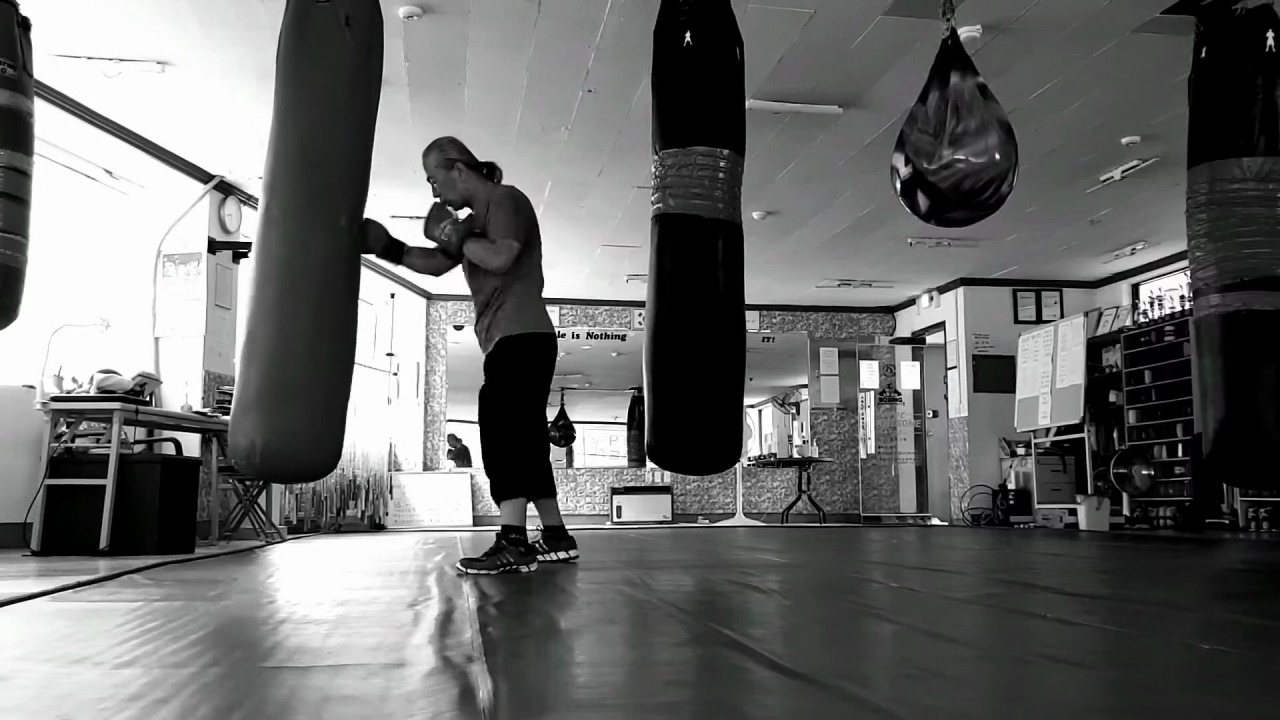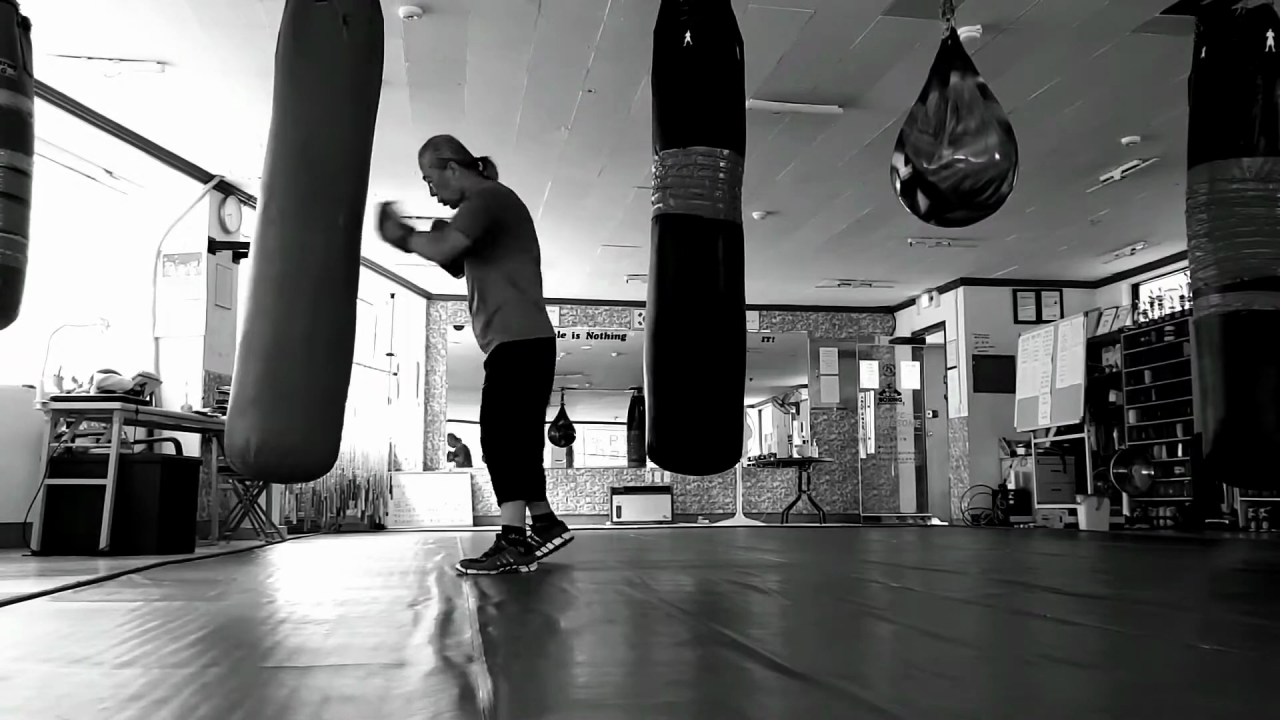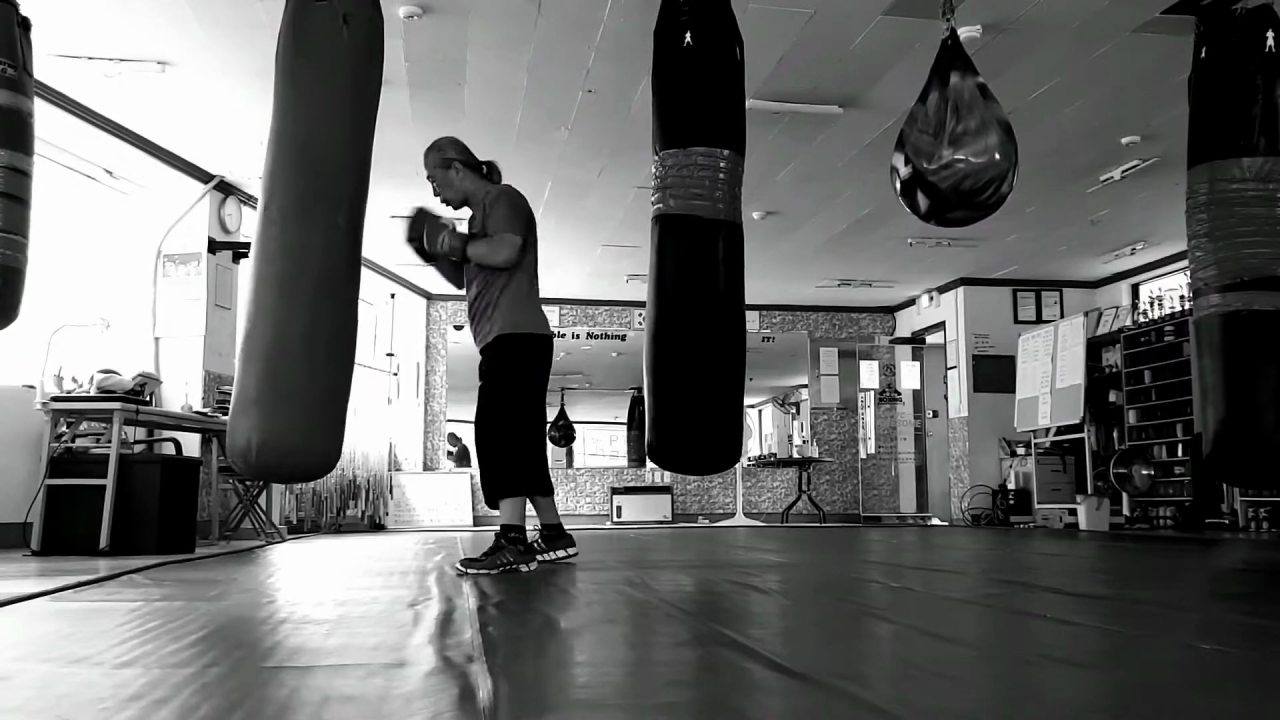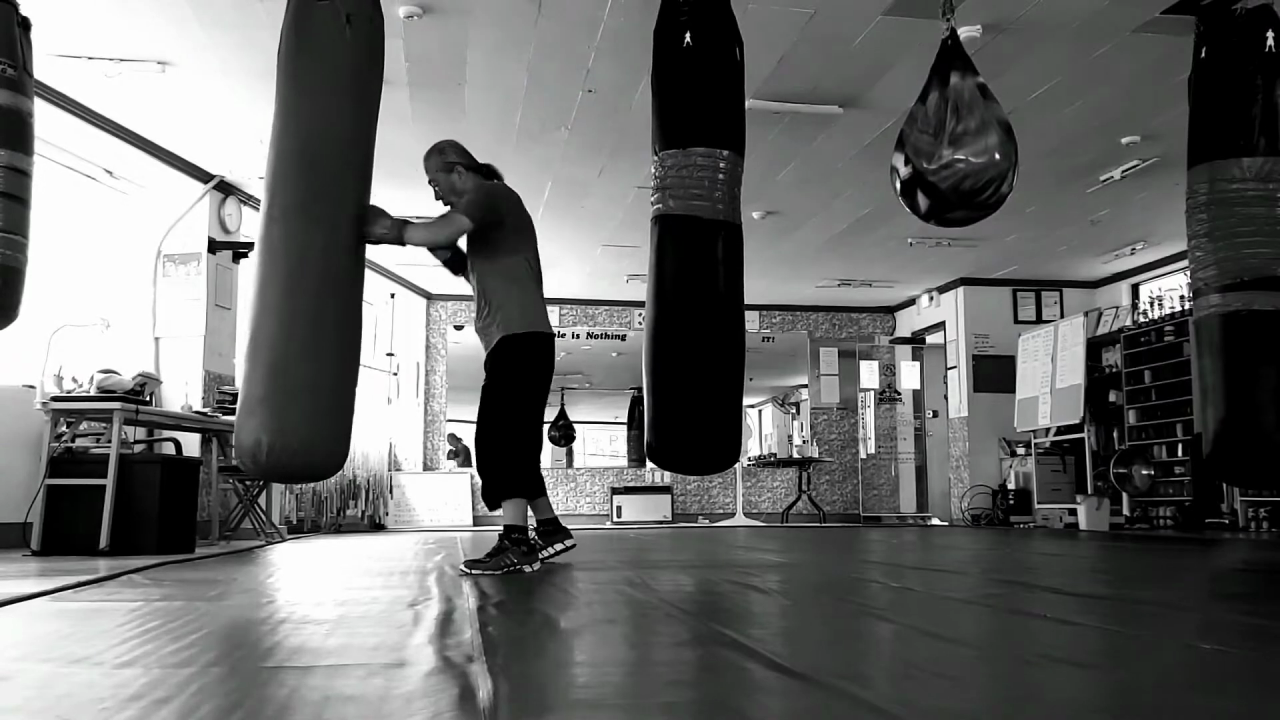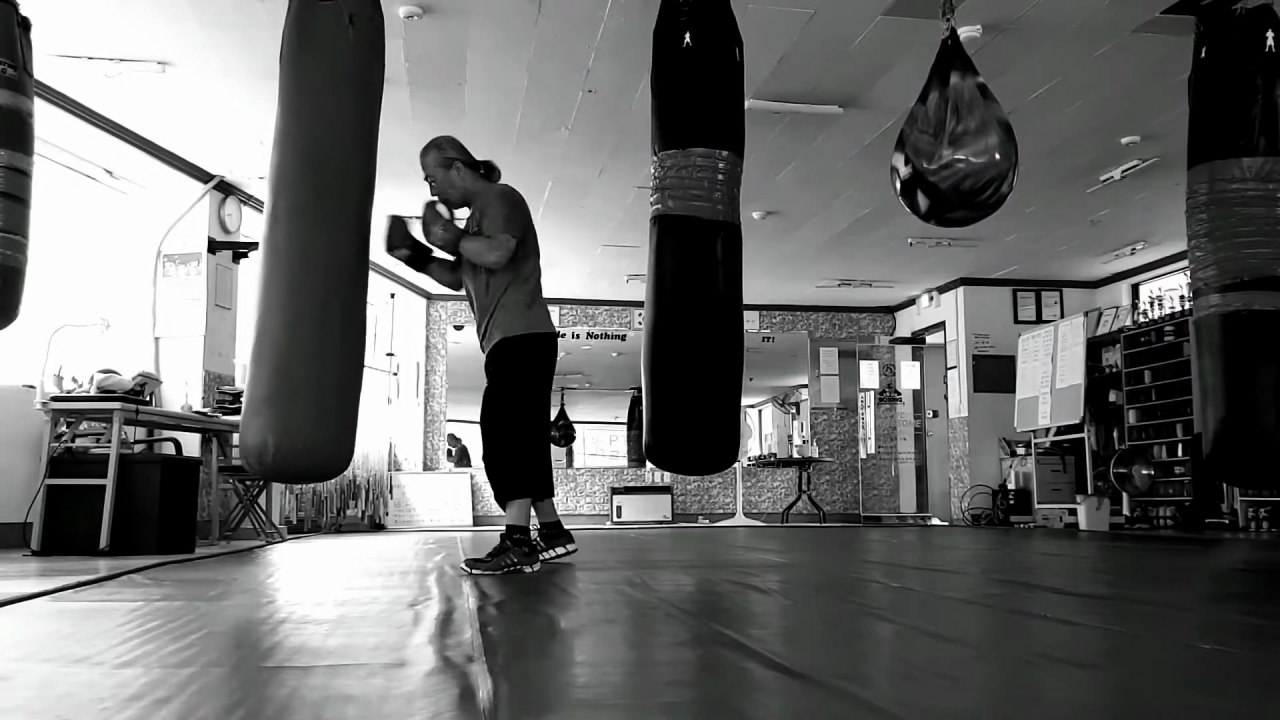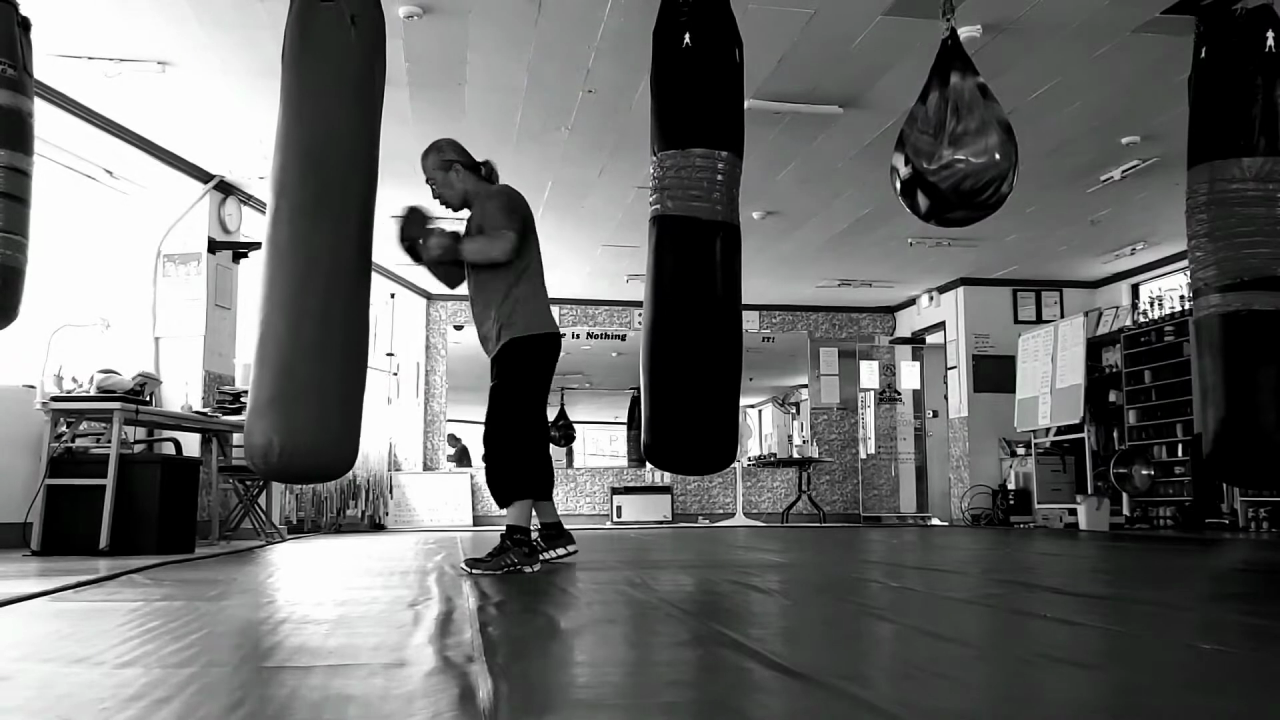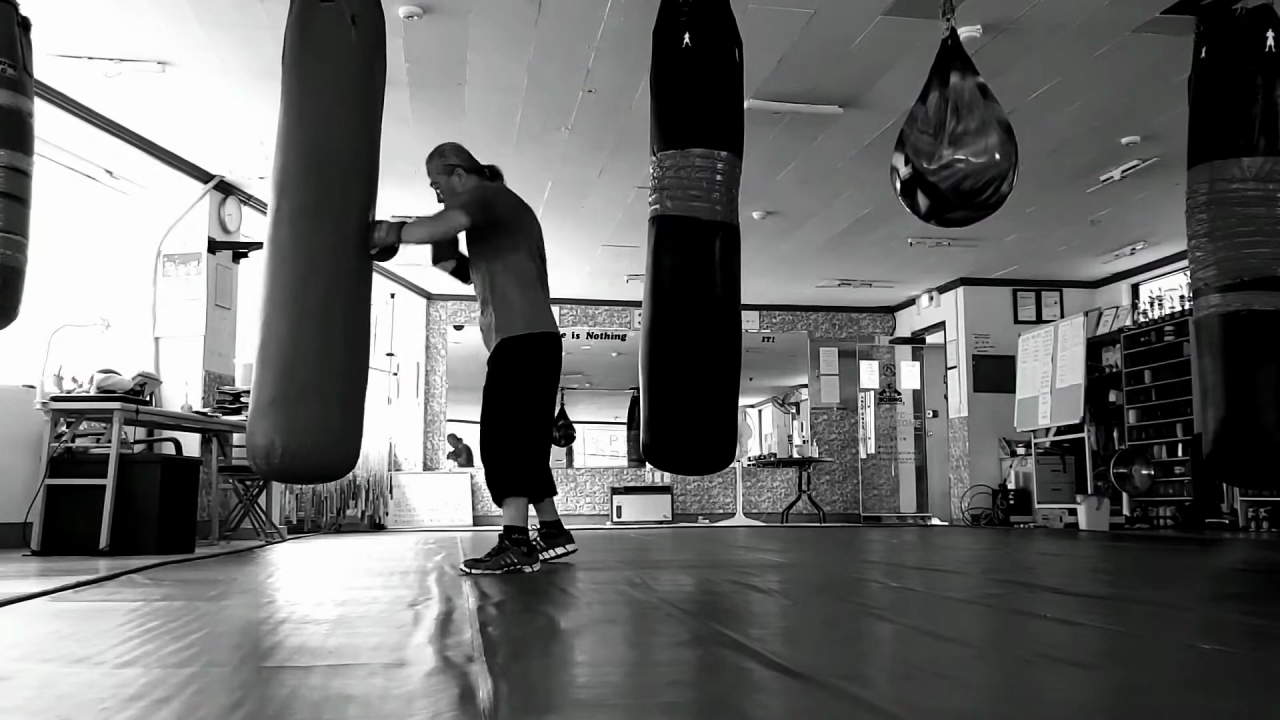
dt=0.2s
person 1, frame 1
left shoulder: (507, 200)
right shoulder: (478, 217)
left elbow: (499, 259)
right elbow: (438, 263)
left wrist: (454, 238)
right wrist: (388, 246)
left hip: (520, 339)
right hip: (508, 343)
left knee: (506, 438)
right knee: (523, 443)
left ankle: (512, 543)
right ankle: (554, 536)
person 1, frame 2
left shoulder: (488, 197)
right shoulder: (488, 204)
left elbow: (443, 250)
right elbow: (487, 269)
left wrist: (401, 233)
right wrist: (429, 239)
left hip: (518, 341)
right hip: (522, 340)
left knee: (503, 436)
right knee: (517, 439)
left ankle: (512, 543)
right ankle: (546, 525)
person 1, frame 3
left shoulder: (504, 199)
right shoulder: (482, 220)
left elbow: (505, 254)
right elbow: (462, 278)
left wrist: (455, 242)
right wrist: (434, 250)
left hip: (516, 338)
right hip: (508, 342)
left knee: (500, 434)
right knee: (519, 437)
left ankle: (512, 541)
right ankle: (553, 535)
person 1, frame 4
left shoulder: (493, 195)
right shoulder: (486, 205)
left elbow: (443, 231)
right elbow: (481, 274)
left wrist: (390, 228)
right wrist: (454, 259)
left hip: (519, 338)
right hip: (514, 340)
left knee: (498, 435)
right knee: (518, 441)
left ankle: (514, 541)
right ankle: (548, 531)
person 1, frame 5
left shoulder: (500, 197)
right shoulder: (481, 210)
left elbow: (497, 254)
right elbow: (456, 279)
left wrist: (451, 239)
right wrist: (413, 253)
left hip: (523, 339)
right hip: (509, 343)
left knee: (508, 438)
right knee: (516, 439)
left ankle: (518, 541)
right ankle: (549, 532)
person 1, frame 6
left shoulder: (499, 199)
right shoulder: (479, 223)
left elbow: (500, 249)
right elbow: (451, 276)
left wrist: (436, 242)
right wrist: (425, 247)
left hip: (526, 338)
right hip: (512, 343)
left knee: (510, 436)
right knee: (521, 439)
left ankle: (517, 542)
right ankle: (552, 533)
person 1, frame 7
left shoulder: (485, 194)
right shoulder: (509, 206)
left elbow: (445, 227)
left wrist: (393, 231)
right wrist: (461, 265)
left hip: (521, 338)
right hip: (527, 338)
left knee: (503, 436)
right knee: (522, 439)
left ankle: (515, 542)
right ankle: (551, 533)
